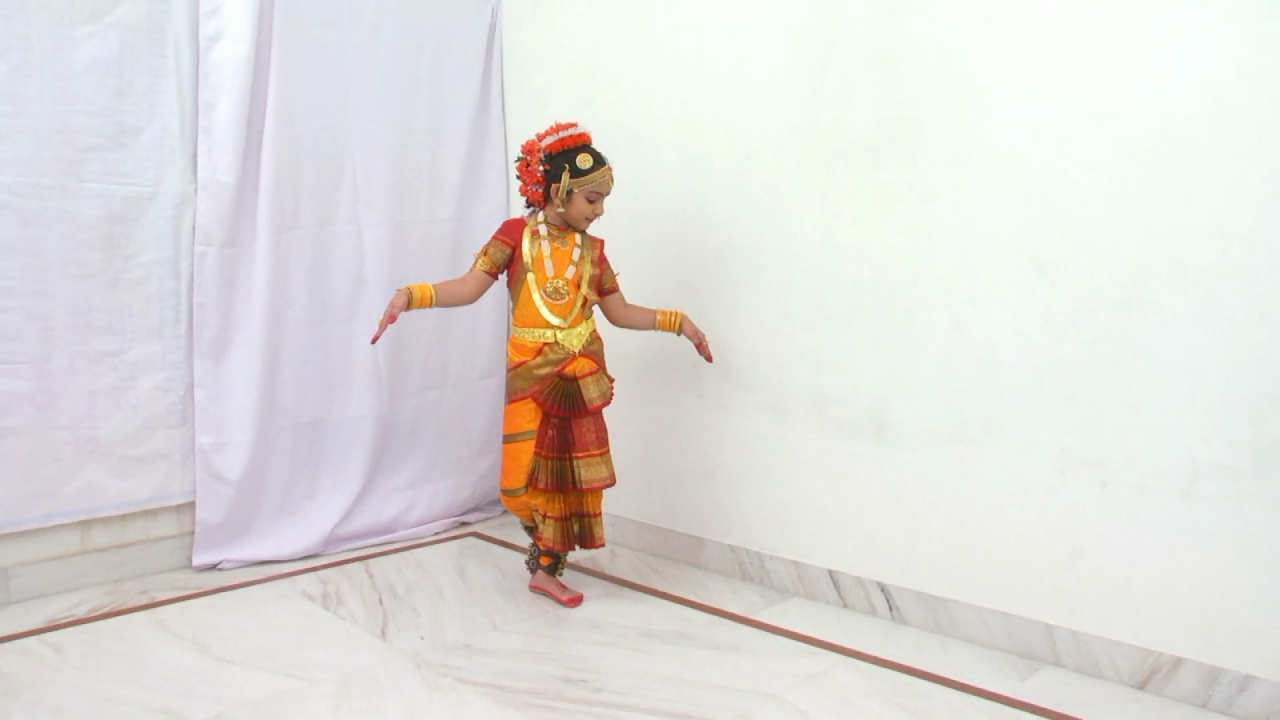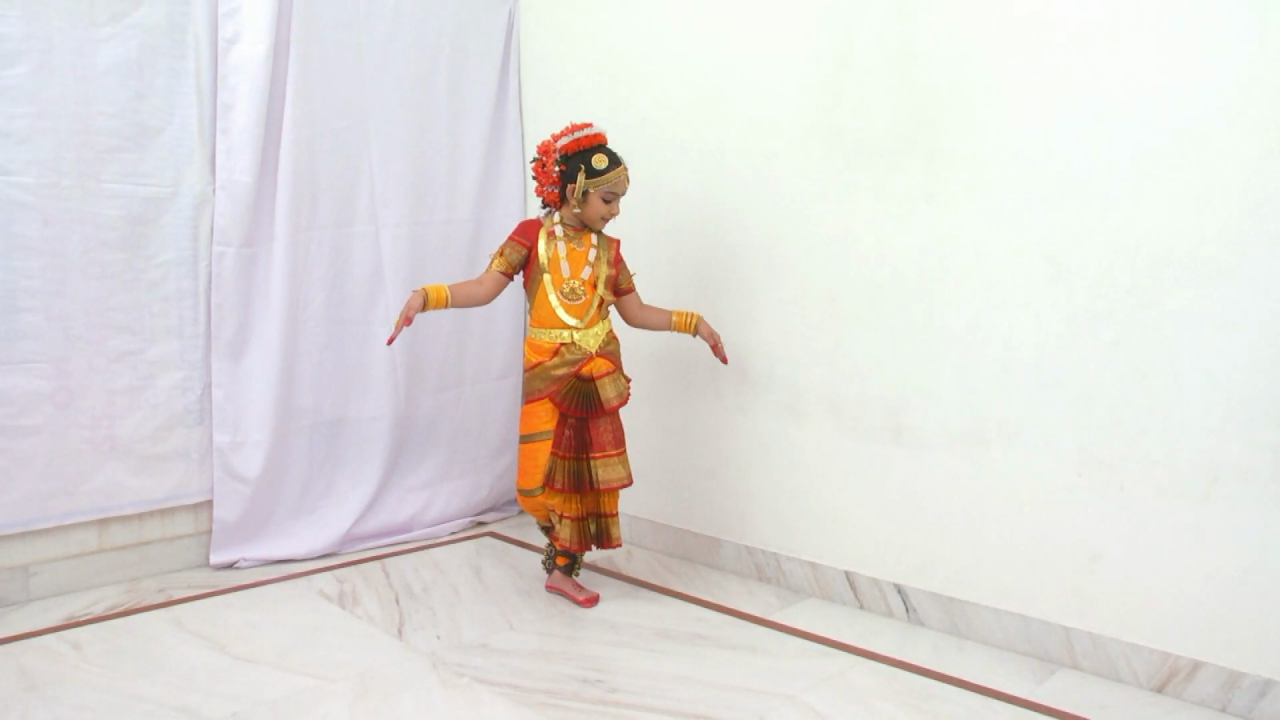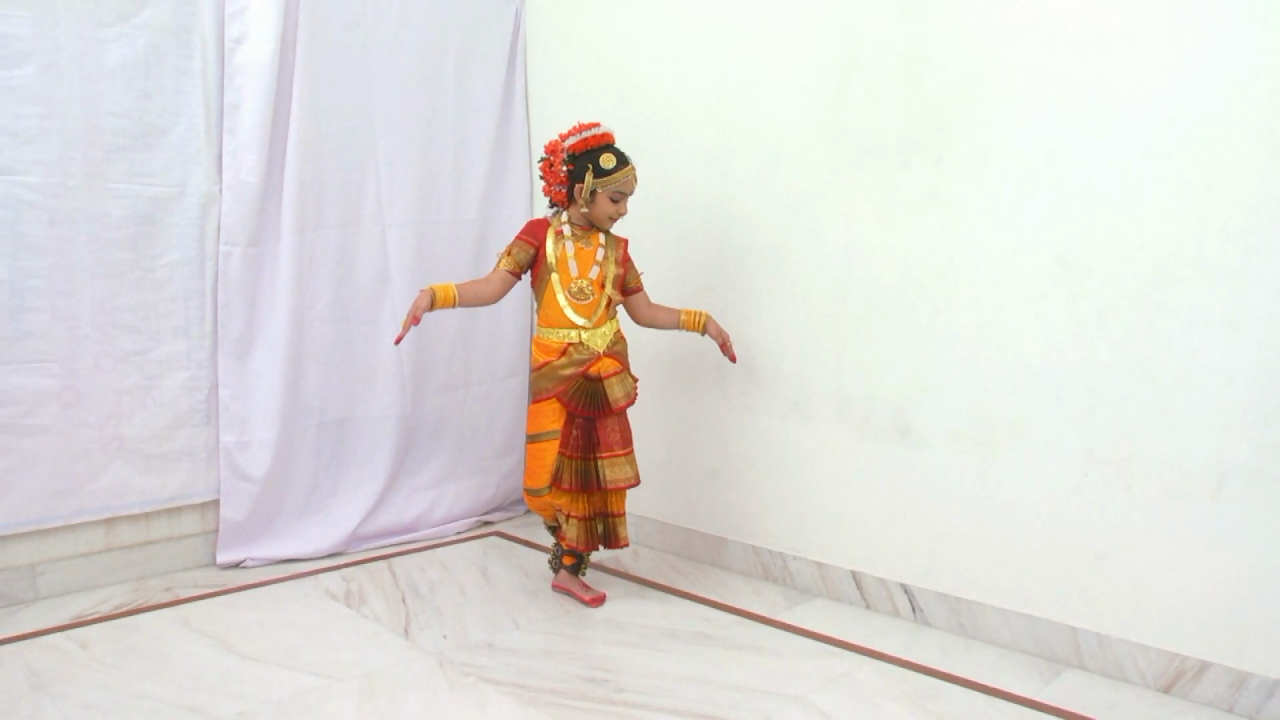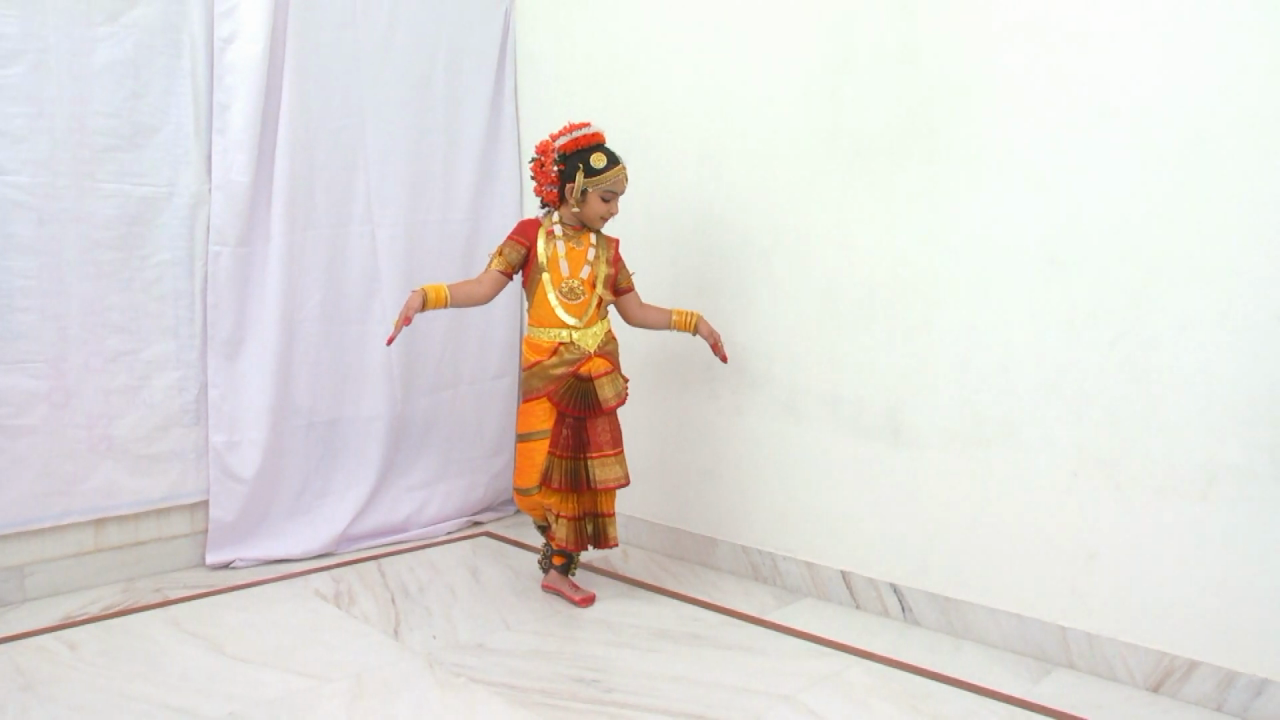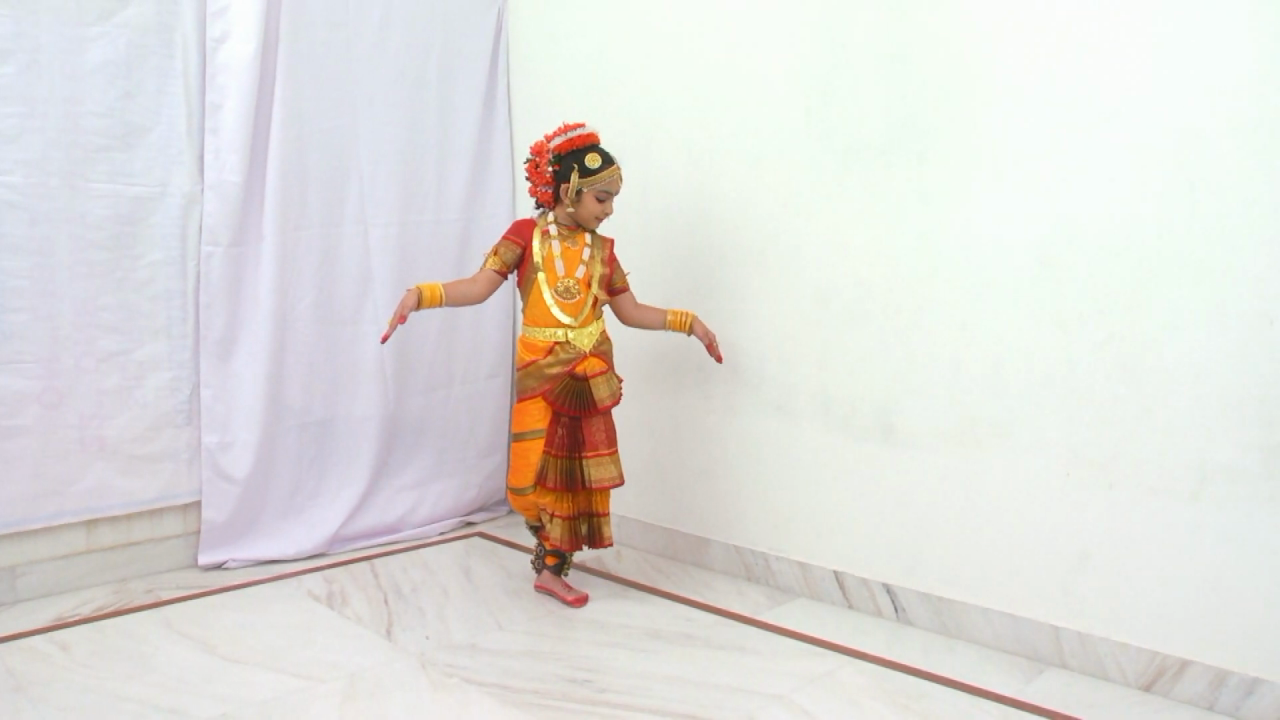
dt=0.7s
person 1, frame 1
left shoulder: (592, 249)
right shoulder: (517, 233)
left elbow: (619, 312)
right elbow: (469, 287)
left wrist: (677, 321)
right wrist: (410, 294)
left hip: (579, 376)
right hip: (531, 374)
left knee: (570, 474)
right knee: (528, 474)
left ankle: (546, 568)
right ankle: (545, 561)
person 1, frame 2
left shoulder: (608, 249)
right shoulder: (532, 234)
left elbow: (636, 313)
right elbow: (485, 288)
left wrist: (693, 322)
right wrist: (426, 295)
left hip: (596, 377)
right hip: (548, 374)
left knee: (587, 472)
right knee: (546, 474)
left ankle: (563, 569)
right ankle: (562, 558)
person 1, frame 3
left shoulder: (616, 249)
right shoulder: (540, 234)
left elbow: (644, 311)
right elbow: (492, 287)
left wrist: (701, 321)
right wrist: (434, 295)
left hip: (603, 376)
right hip: (555, 373)
left knee: (593, 472)
right knee: (551, 475)
left ankle: (569, 568)
right ankle: (568, 557)
person 1, frame 4
left shoulder: (607, 249)
right shoulder: (531, 234)
left elbow: (636, 312)
right elbow: (483, 288)
left wrist: (693, 322)
right wrist: (425, 295)
left hip: (594, 376)
right hip: (546, 373)
left knee: (583, 473)
right knee: (541, 475)
left ankle: (559, 568)
right ankle: (557, 558)
person 1, frame 5
left shoulder: (602, 249)
right shoulder: (526, 234)
left elbow: (630, 312)
right elbow: (478, 287)
left wrist: (687, 322)
right wrist: (420, 294)
left hip: (588, 376)
right hip: (541, 373)
left knee: (578, 473)
right knee: (536, 474)
left ankle: (552, 568)
right ankle: (550, 558)
